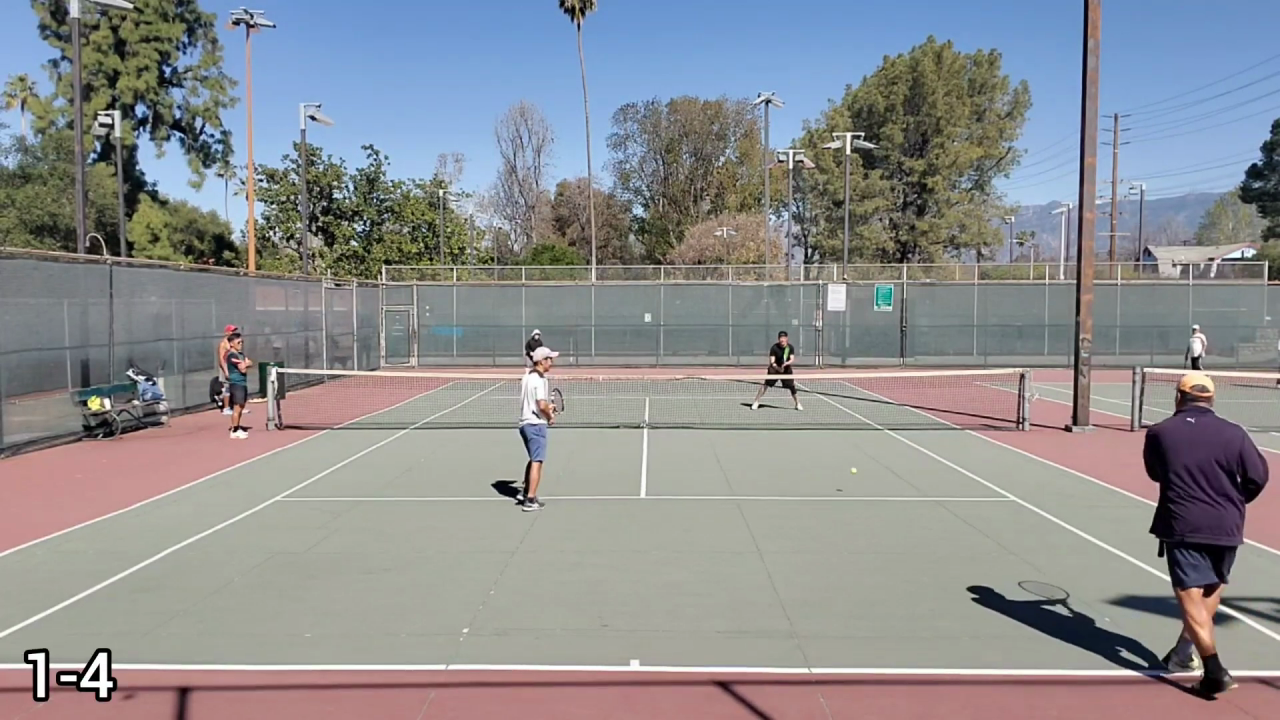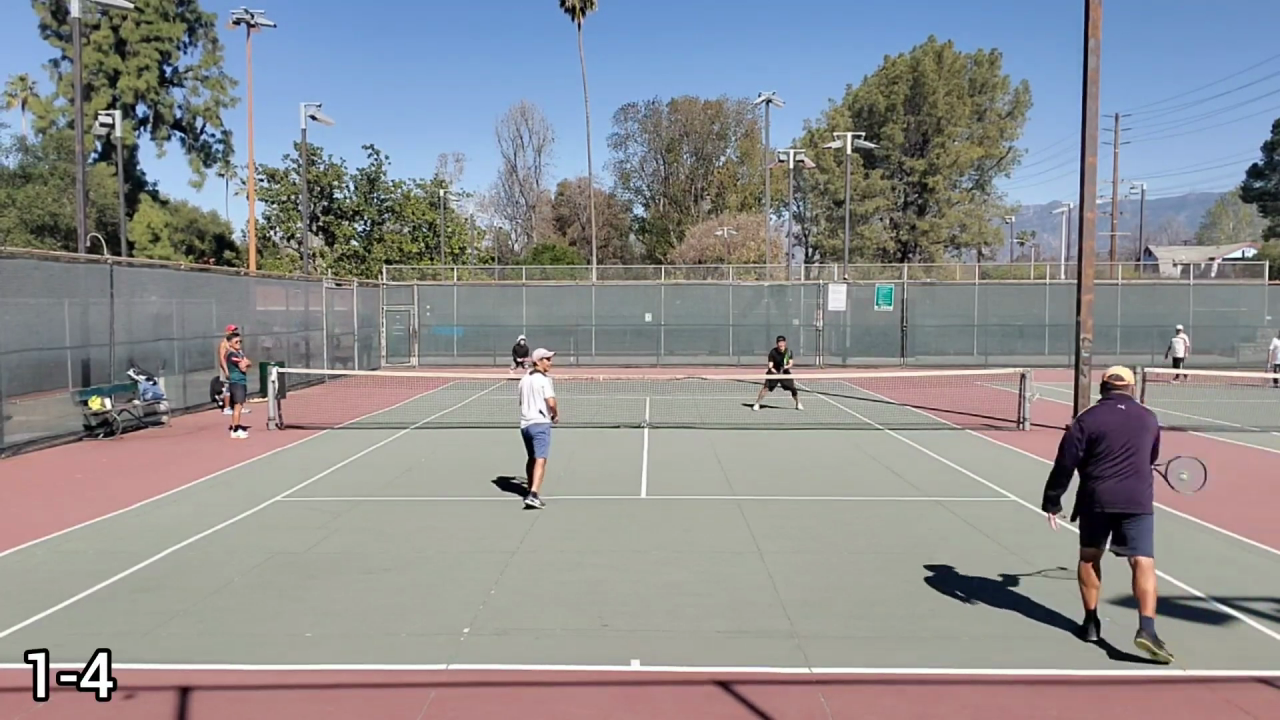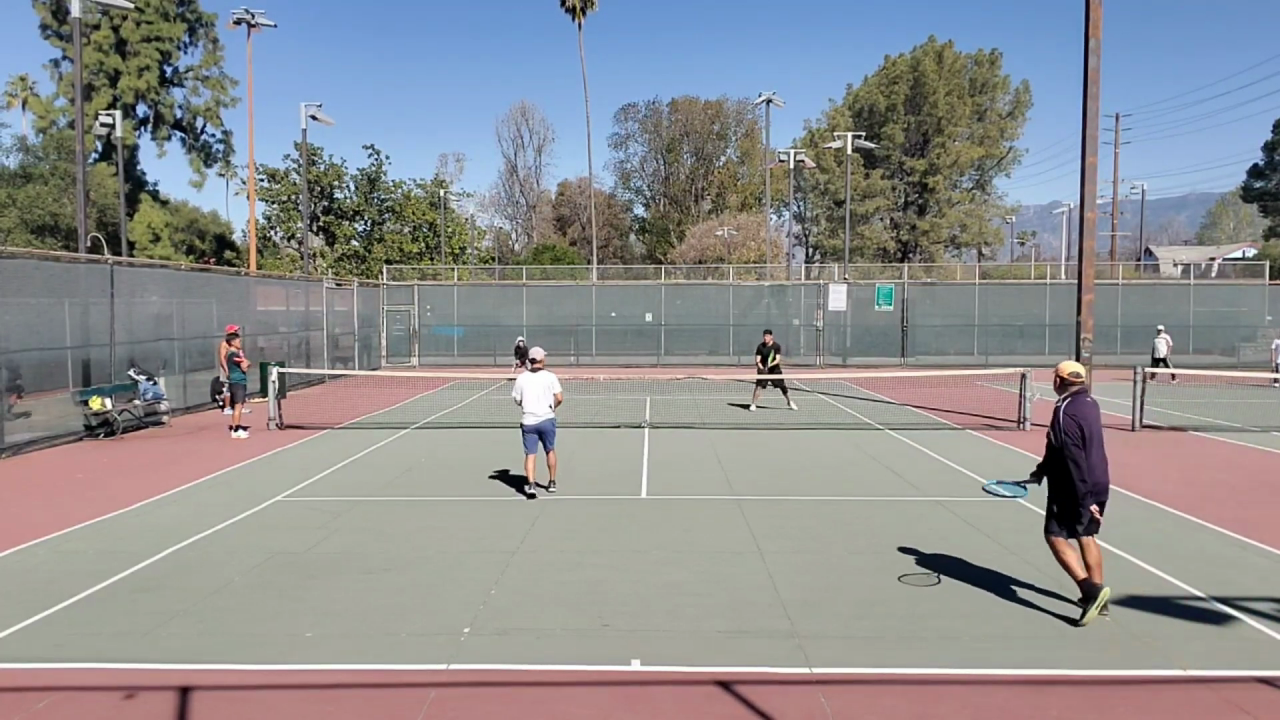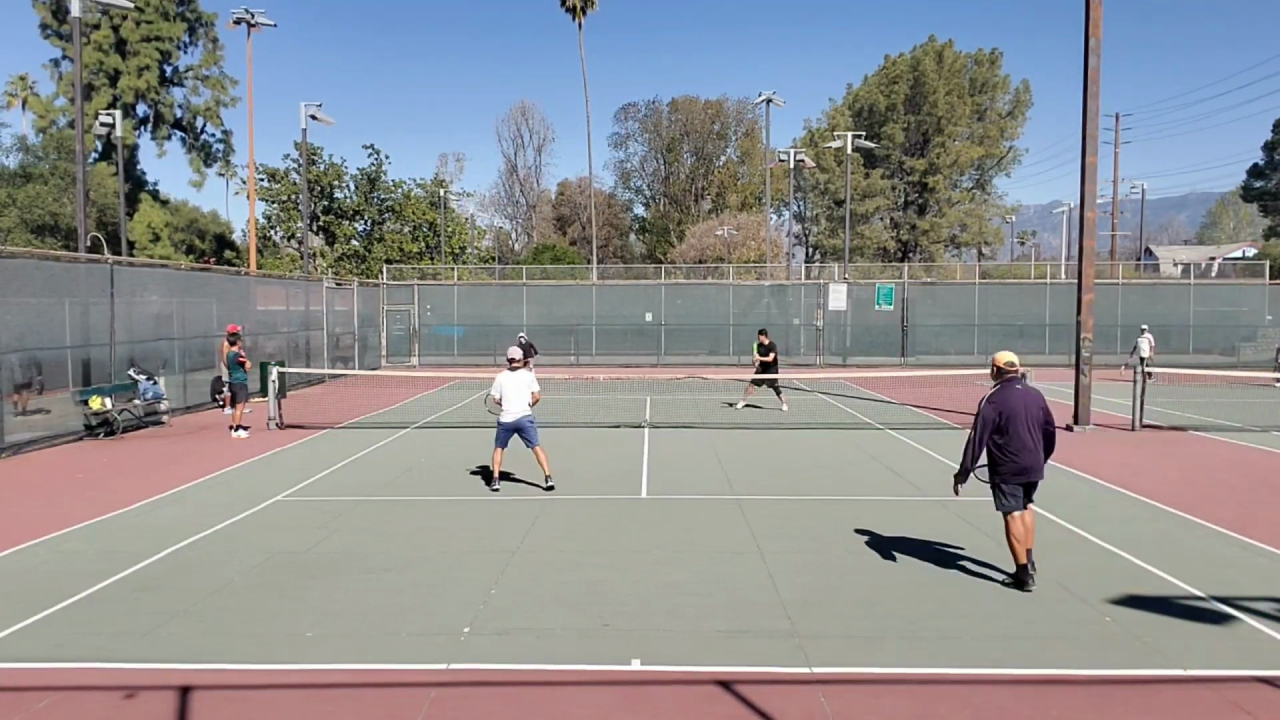
dt=0.5s
person 1, frame 1
left shoulder: (1159, 433)
right shoulder: (1233, 434)
right elbow: (1257, 477)
left hip: (1183, 527)
right hip: (1225, 527)
left knee: (1190, 596)
right knee: (1210, 589)
left ankle: (1216, 671)
right ankle: (1182, 653)
person 1, frame 2
left shoulder: (1085, 420)
right shoulder: (1148, 419)
left elbow: (1065, 463)
left wrist: (1050, 502)
left hip: (1096, 500)
right hip: (1137, 502)
left knee: (1089, 557)
right knee: (1143, 564)
left ankle: (1091, 621)
right ankle: (1147, 630)
person 1, frame 3
left shoulder: (1065, 411)
right shoulder: (1089, 404)
left elbow: (1073, 459)
left wrist: (1083, 498)
right wrist: (1042, 470)
left hip: (1074, 490)
right hip: (1098, 485)
left knee: (1057, 538)
right knee: (1087, 537)
left ankle: (1091, 591)
right ankle: (1094, 594)
person 1, frame 4
left shoulder: (994, 400)
right shoulder: (1035, 395)
left elbow: (977, 439)
right elbow: (1050, 430)
left wrist: (962, 473)
right wrist: (1042, 457)
left hip: (1008, 470)
right hip: (1034, 467)
left knee: (1013, 516)
right knee: (1025, 509)
left ankle: (1023, 575)
right ankle: (1028, 559)
